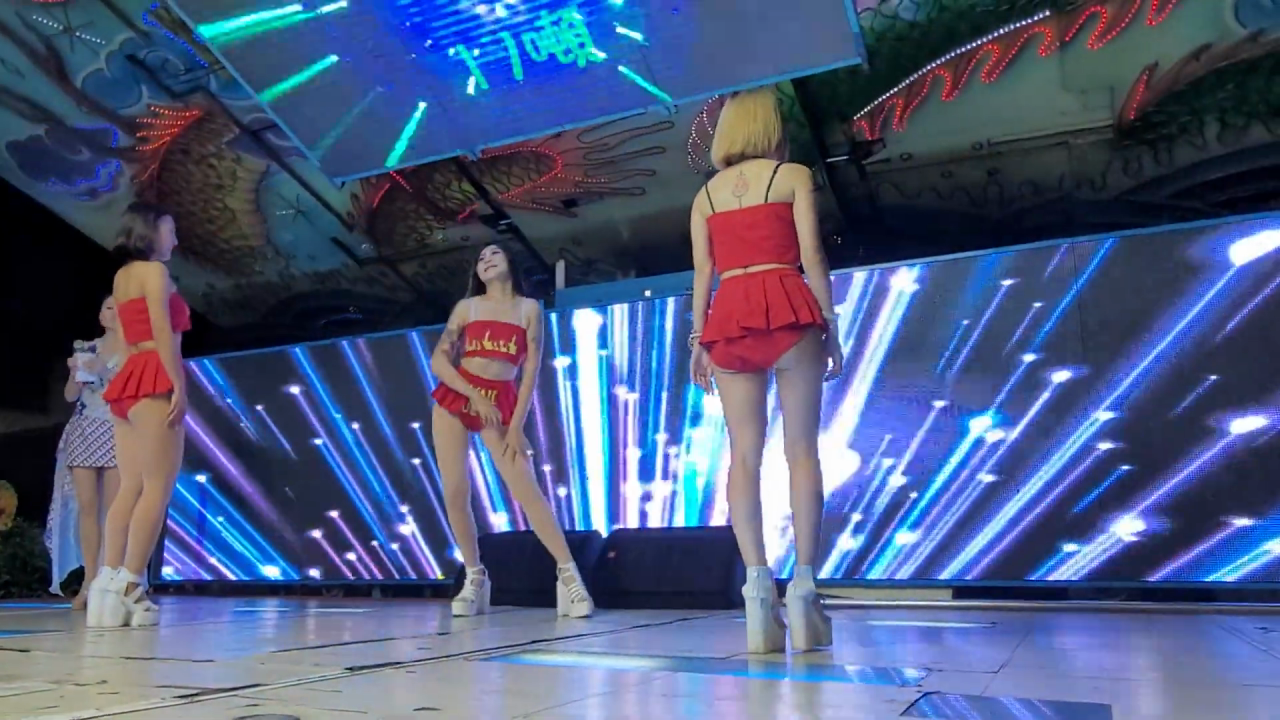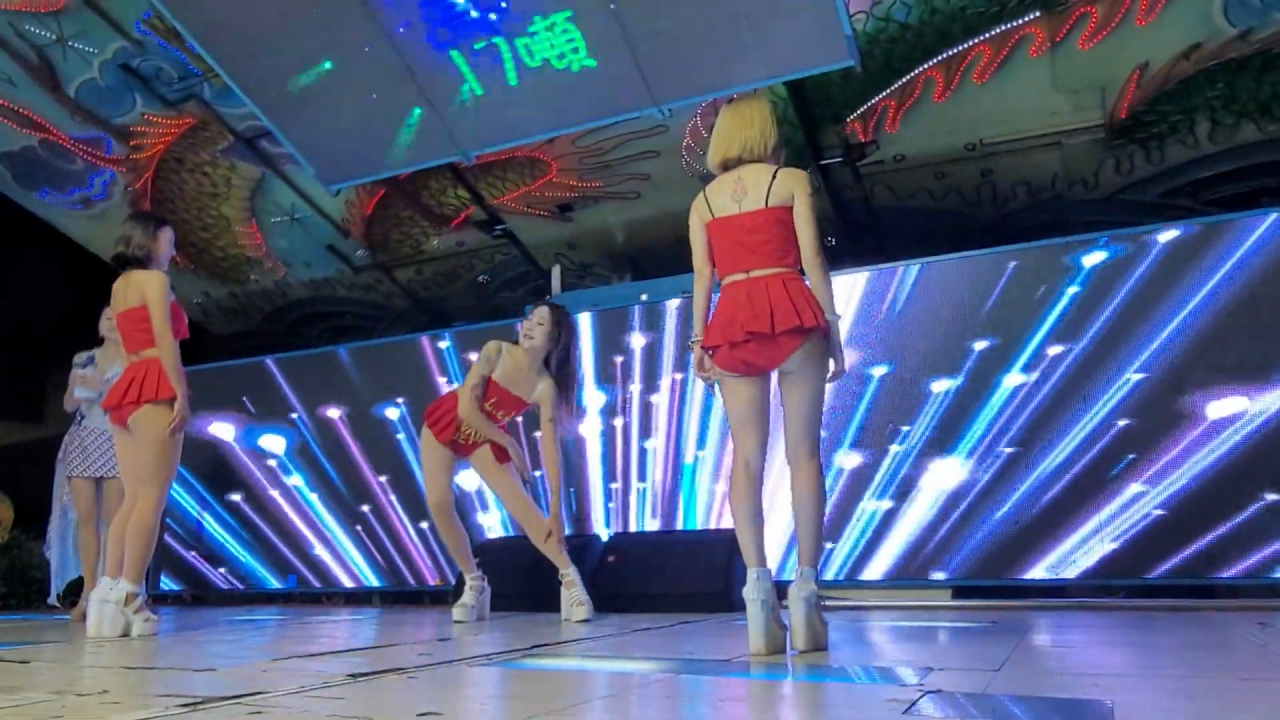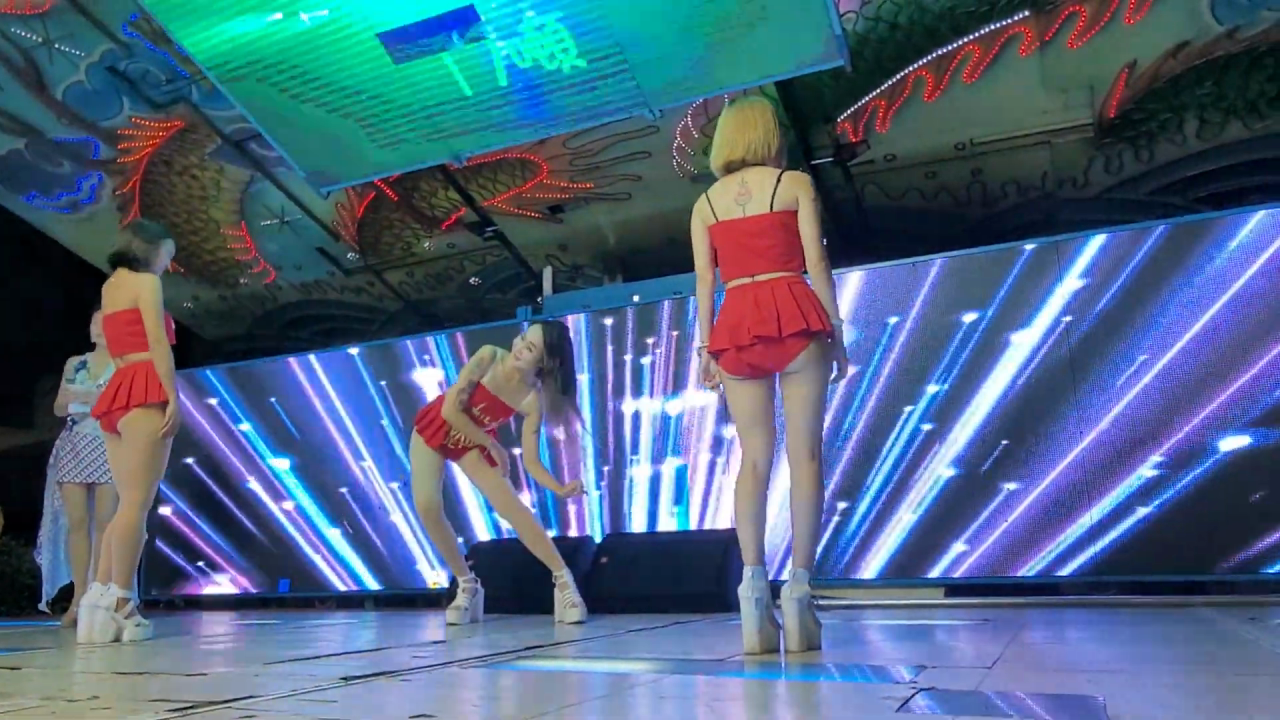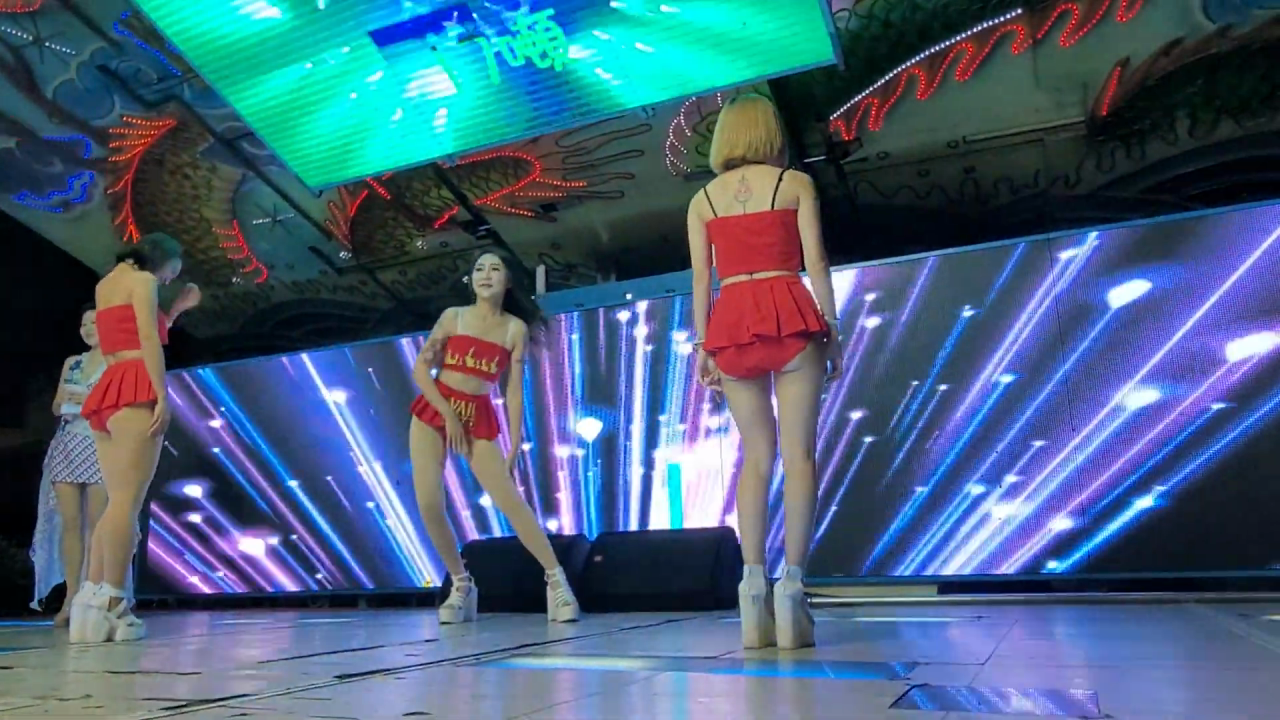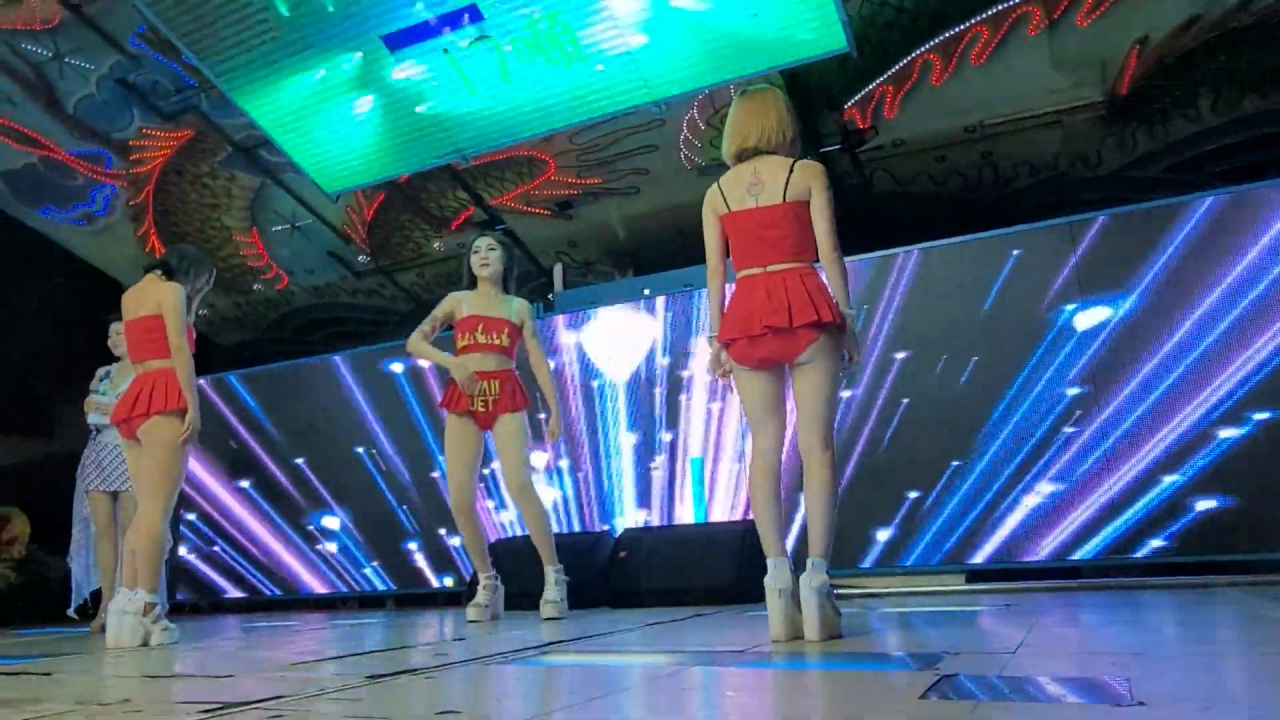
dt=0.4s
person 1, frame 1
left shoulder: (705, 194)
right shoulder: (794, 176)
left elbow: (702, 272)
right elbow: (811, 256)
left wrist: (698, 339)
right wrist: (829, 325)
left hip: (729, 319)
right hip: (786, 312)
left knee: (744, 455)
right knee: (801, 450)
left ankle: (758, 591)
right ankle: (802, 583)
person 1, frame 2
left shoulder: (703, 199)
right shoulder: (792, 180)
left elbow: (702, 276)
right elbow: (812, 259)
left wrist: (699, 341)
right wrist: (831, 327)
left hip: (732, 322)
right hip: (790, 314)
left knee: (747, 457)
right knee: (803, 454)
left ankle: (758, 590)
right ankle: (804, 587)
person 1, frame 3
left shoulder: (705, 202)
right shoulder: (796, 183)
left elbow: (704, 281)
right elbow: (817, 262)
left wrist: (706, 347)
right wrist: (835, 329)
left hip: (736, 327)
right hip: (794, 318)
left knee: (754, 458)
right knee: (804, 454)
left ankle: (754, 585)
right ankle: (798, 588)
person 1, frame 4
left shoulder: (703, 199)
right shoulder: (797, 183)
left elbow: (701, 277)
right elbow: (816, 261)
left wrist: (702, 345)
right wrist: (831, 328)
left hip: (731, 324)
right hip: (789, 316)
left knee: (756, 455)
right knee: (797, 453)
left ankle: (754, 584)
right ankle: (790, 585)
person 1, frame 5
left shoulder: (717, 192)
right shoulder: (809, 173)
left elbow: (715, 271)
right elbow: (829, 251)
left wrist: (716, 337)
right wrist: (847, 318)
left hip: (746, 316)
right hip: (803, 309)
left knee: (765, 449)
right knee: (816, 444)
left ankle: (778, 579)
right ankle: (816, 577)
person 2, frame 1
left shoulder: (123, 275)
right shoulder: (154, 270)
right elbow: (162, 331)
right wrist: (179, 385)
left hip: (129, 382)
right hip: (154, 380)
left knee: (131, 487)
right knee: (158, 487)
left ankle: (109, 584)
right ankle: (128, 588)
person 2, frame 2
left shoulder: (121, 285)
right shoulder: (154, 279)
right elbow: (164, 339)
right wrist: (181, 393)
left hip: (128, 390)
right hip: (154, 389)
left knee: (133, 498)
right knee: (152, 496)
left ankle: (109, 594)
right ankle: (127, 599)
person 2, frame 3
left shoulder: (111, 285)
right shoulder: (146, 281)
right elbow: (157, 342)
right wrist: (173, 396)
left hip: (117, 394)
right hip: (143, 393)
left knee: (129, 503)
right knee: (137, 502)
left ankle: (99, 599)
right ankle: (117, 604)
person 2, frame 4
left shoulder: (108, 282)
right shoulder: (142, 279)
right elbow: (149, 341)
right wrist: (162, 394)
left hip: (107, 393)
right hip: (135, 392)
left knee: (118, 502)
right knee: (127, 501)
left ankle: (91, 599)
right ankle: (110, 604)
person 2, frame 5
left shoulder: (131, 295)
right shoulder: (171, 289)
right elbow: (180, 349)
left wrist: (194, 301)
right wrist: (192, 404)
left hip: (136, 401)
right hip: (163, 399)
left knee: (146, 509)
right knee: (158, 508)
left ankle: (127, 606)
right ankle: (146, 609)
person 3, frame 1
left shoulder: (529, 308)
right shoulder: (466, 307)
left elbow: (531, 371)
right elbow: (438, 360)
left wrist: (517, 425)
right wrist: (473, 395)
left hip: (503, 405)
right hip: (455, 399)
left knee: (526, 489)
right knee: (455, 491)
left ankle: (568, 574)
right ankle: (475, 577)
person 3, frame 2
left shoulder: (545, 386)
right shoulder: (495, 351)
left elbow: (550, 450)
right elbow: (466, 407)
left wrist: (556, 512)
right wrist: (510, 443)
left hip: (485, 437)
right hip: (445, 423)
left knee: (522, 506)
right knee: (439, 503)
left ankle: (570, 578)
right ankle: (474, 583)
person 3, frame 3
left shoulder: (533, 398)
right shoulder: (488, 357)
left elbow: (531, 461)
right elbow: (449, 408)
left wrist: (560, 488)
right wrist: (493, 445)
left hip: (474, 442)
right hip: (434, 429)
left knee: (513, 508)
right knee: (427, 506)
left ankle: (563, 581)
right ankle: (467, 586)
person 3, frame 4
left shoulder: (516, 329)
right shoulder: (453, 316)
left elbow: (515, 389)
right elbow: (420, 368)
left wrist: (514, 445)
right wrist: (448, 415)
left hip: (478, 418)
right hip: (432, 412)
left knee: (509, 498)
right knee: (428, 502)
left ankle: (555, 578)
right ankle: (461, 585)
person 3, frame 5
left shoulder: (519, 307)
right shoulder: (457, 300)
left elbow: (538, 359)
right elbow: (415, 341)
left wrist: (554, 409)
right wrist: (451, 362)
left hip: (507, 398)
right hip: (461, 400)
left knee: (520, 484)
right knee: (460, 496)
left ankle: (553, 576)
right ankle: (487, 583)
person 4, frame 1
right shoulder: (84, 349)
right elbow: (70, 395)
left wrist: (105, 372)
right wrist: (76, 372)
left hip: (117, 431)
right hip: (84, 432)
right knee: (86, 506)
right ankle: (89, 580)
person 4, frame 2
right shoulder: (82, 359)
right elbow: (69, 405)
left wrist: (103, 387)
right wrist: (75, 385)
left hip: (116, 441)
right hip: (82, 442)
left knee: (113, 517)
right knee: (84, 516)
right ankle: (88, 591)
person 4, frame 3
right shoulder: (74, 363)
right elbow: (59, 409)
left wrist: (97, 398)
right wrist: (68, 397)
left hip: (108, 446)
right hip: (74, 447)
left knee: (104, 522)
right knee: (76, 521)
right ankle: (79, 597)
person 4, frame 4
right shoulder: (71, 363)
right elbow: (56, 408)
left wrist: (90, 398)
right wrist: (62, 398)
left hip: (100, 445)
right hip: (67, 445)
left knee: (96, 521)
right knee: (68, 520)
right ankle: (70, 595)
person 4, frame 5
right shoulder: (102, 374)
right wrist: (90, 409)
right hip: (99, 455)
left knee: (129, 530)
right knee: (102, 529)
right ankle: (106, 603)
